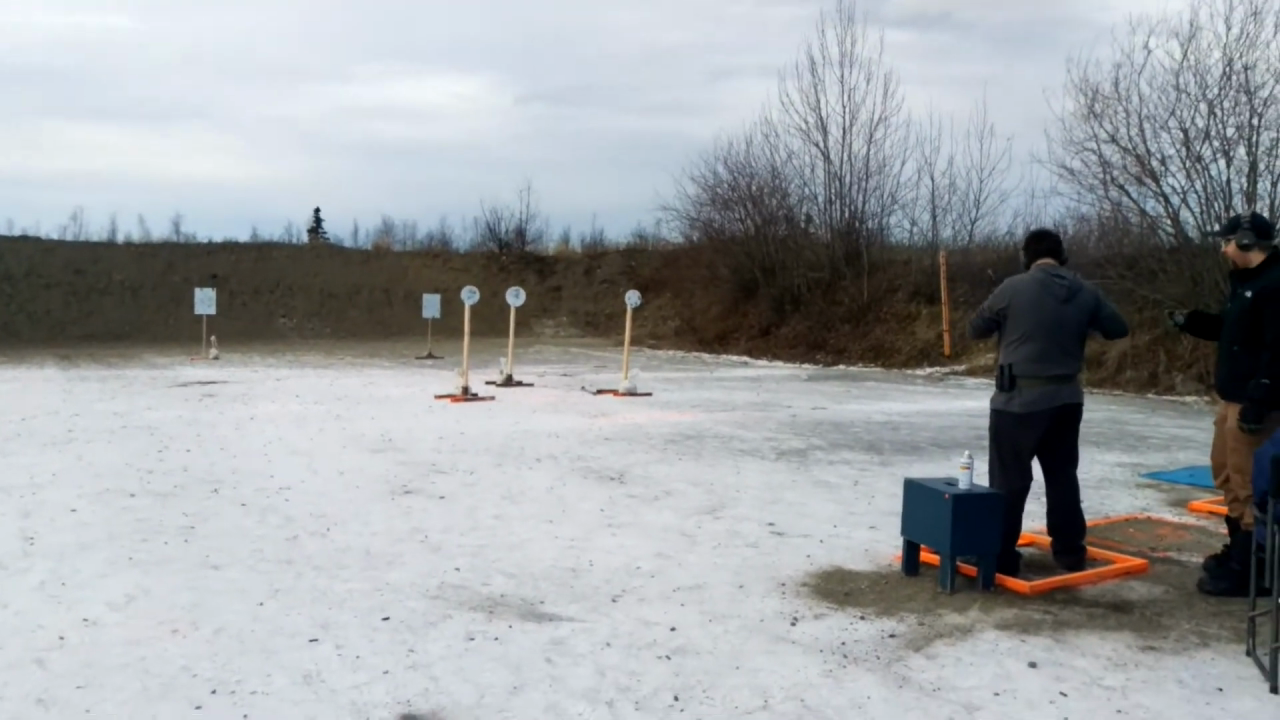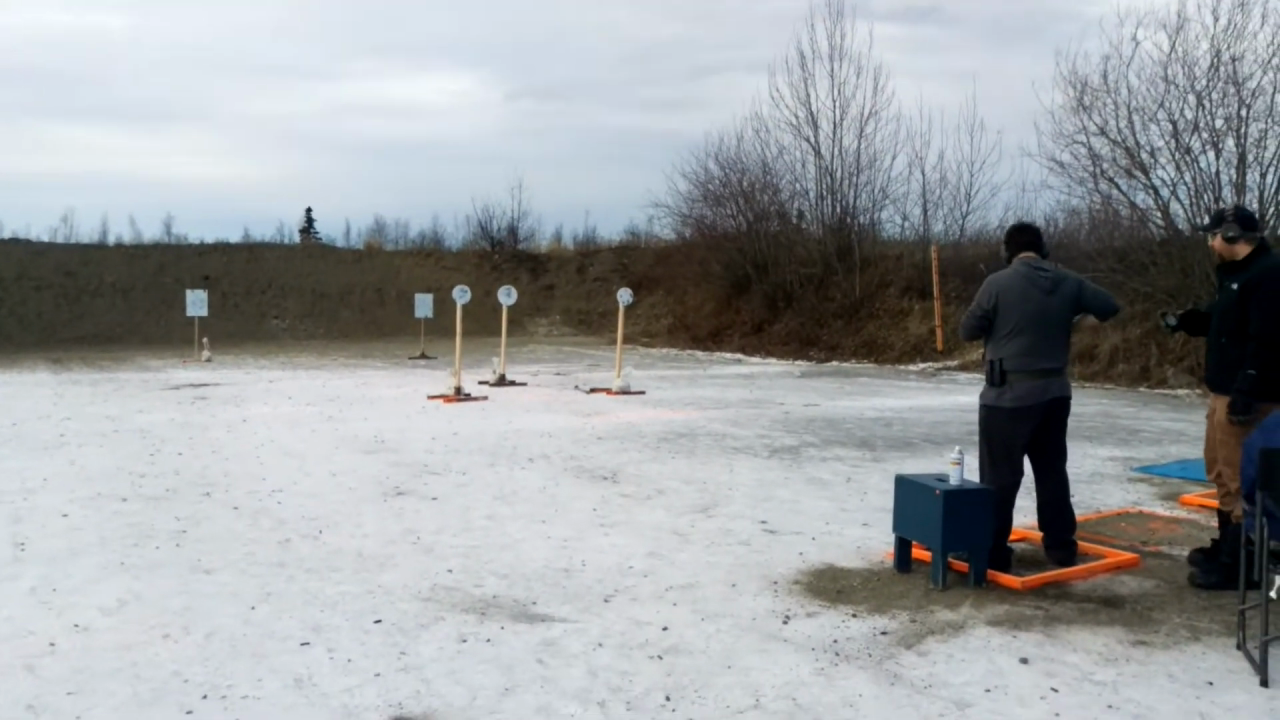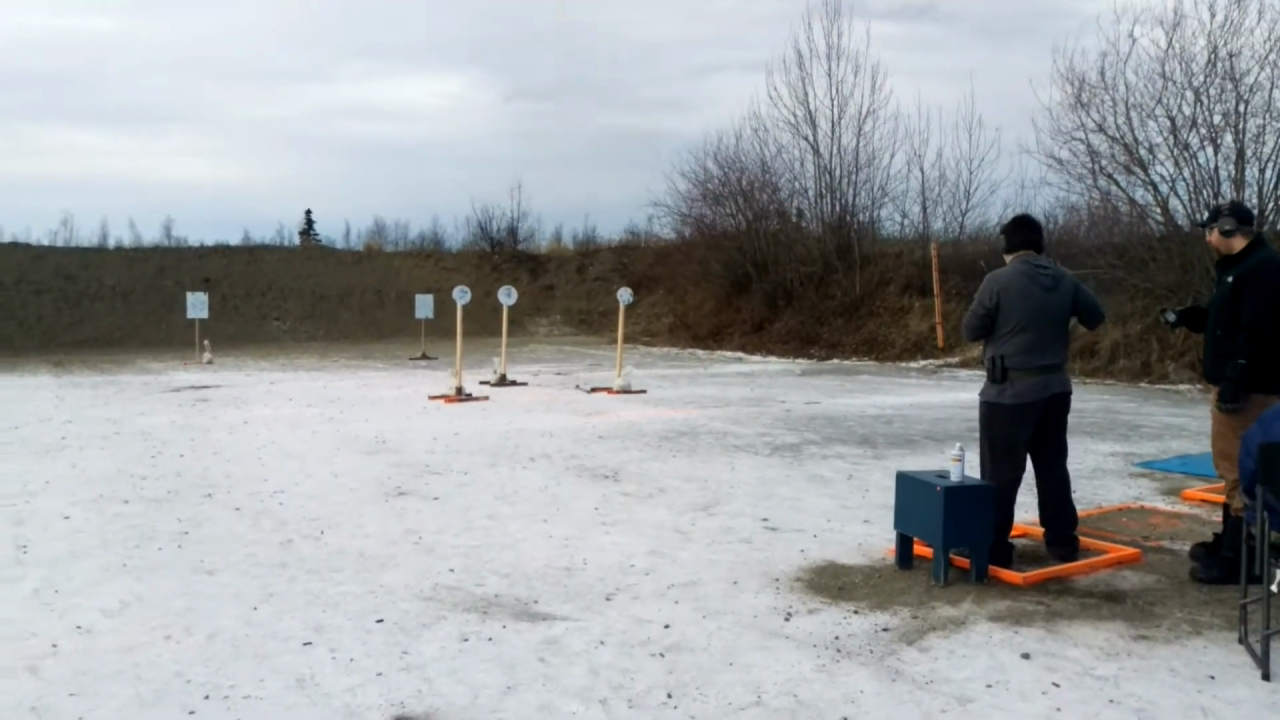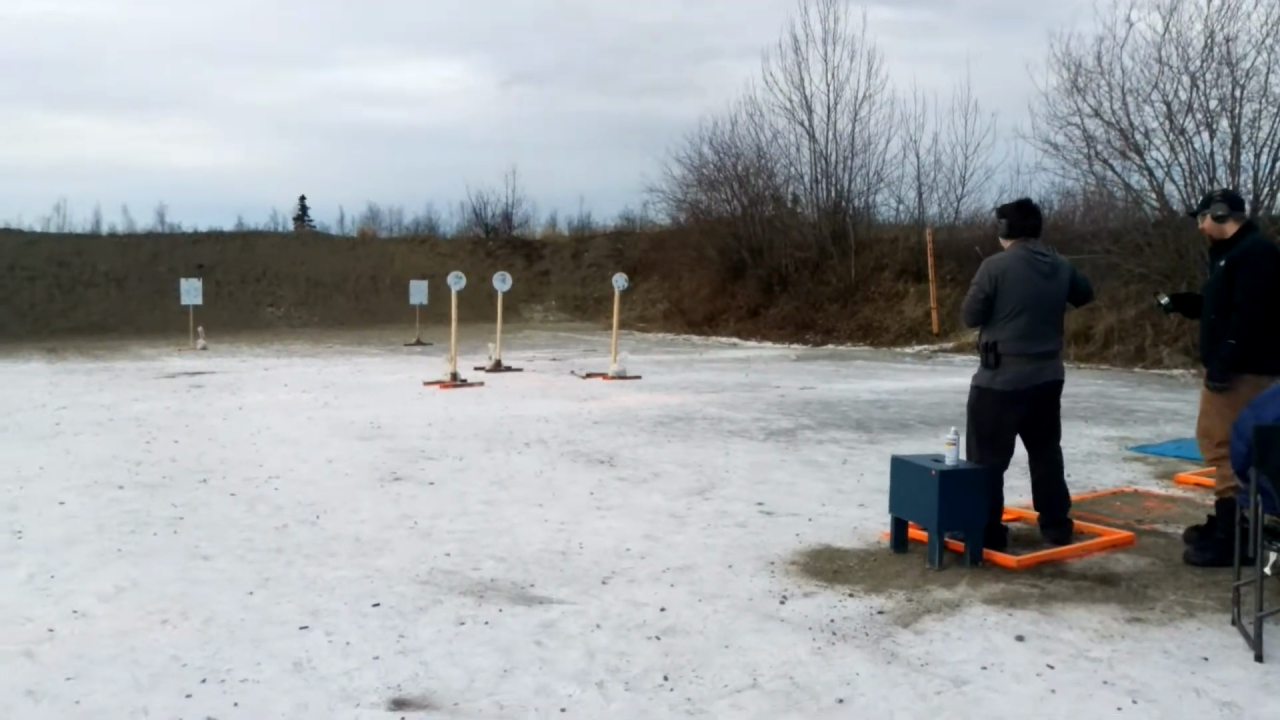
dt=0.3s
person 1, frame 1
right shoulder: (1246, 281)
right wrist: (1192, 321)
right hip: (1235, 398)
left knee: (1249, 482)
right knee: (1226, 474)
left ankle: (1248, 570)
right ankle: (1239, 552)
person 1, frame 2
right shoulder: (1236, 273)
left wrist: (1246, 394)
right wrist: (1187, 321)
left hip: (1248, 395)
right hip: (1225, 390)
left knee: (1241, 476)
right knee: (1222, 470)
left ankle: (1240, 564)
right ankle: (1227, 547)
person 1, frame 3
right shoulder: (1237, 266)
left wrist: (1235, 383)
right wrist: (1188, 317)
left hip: (1248, 389)
right hip: (1230, 383)
left knee: (1241, 469)
right knee: (1232, 466)
left ankle: (1240, 558)
right ankle: (1230, 542)
person 1, frame 4
right shoulder: (1231, 253)
left elbow: (1249, 315)
left wrist: (1223, 362)
right wrist: (1182, 303)
left hip: (1245, 369)
right hip: (1234, 366)
left knee: (1221, 444)
right knee: (1227, 446)
left ankle: (1232, 538)
right ankle: (1224, 527)
person 2, frame 1
left shoulder: (1014, 287)
right shoulder: (1086, 293)
left elbow: (976, 329)
right elbow: (1118, 329)
left hip: (1019, 399)
right hip: (1066, 398)
left knee: (1009, 480)
right knee: (1063, 475)
left ankle: (1001, 555)
right ankle: (1070, 550)
person 2, frame 2
left shoulder: (998, 283)
right shoulder: (1069, 282)
left elbow: (968, 331)
right elbow: (1109, 307)
left hip: (1008, 394)
right hip: (1054, 391)
left knee: (1000, 475)
right knee: (1052, 469)
left ankle: (993, 551)
right ankle: (1061, 544)
person 2, frame 3
left shoulder: (998, 280)
right shoulder: (1066, 281)
left elbow: (971, 330)
right elbow: (1096, 317)
left hip: (1008, 391)
right hip: (1054, 388)
left knee: (1000, 472)
right knee: (1053, 465)
left ankle: (994, 547)
right ankle: (1062, 540)
person 2, frame 4
left shoulder: (996, 266)
right shoulder: (1060, 266)
left elbow: (970, 316)
right elbow: (1085, 294)
left hip: (1002, 376)
right hip: (1048, 374)
left knee: (987, 456)
right knee: (1046, 450)
left ankle: (986, 530)
right ankle: (1056, 523)
